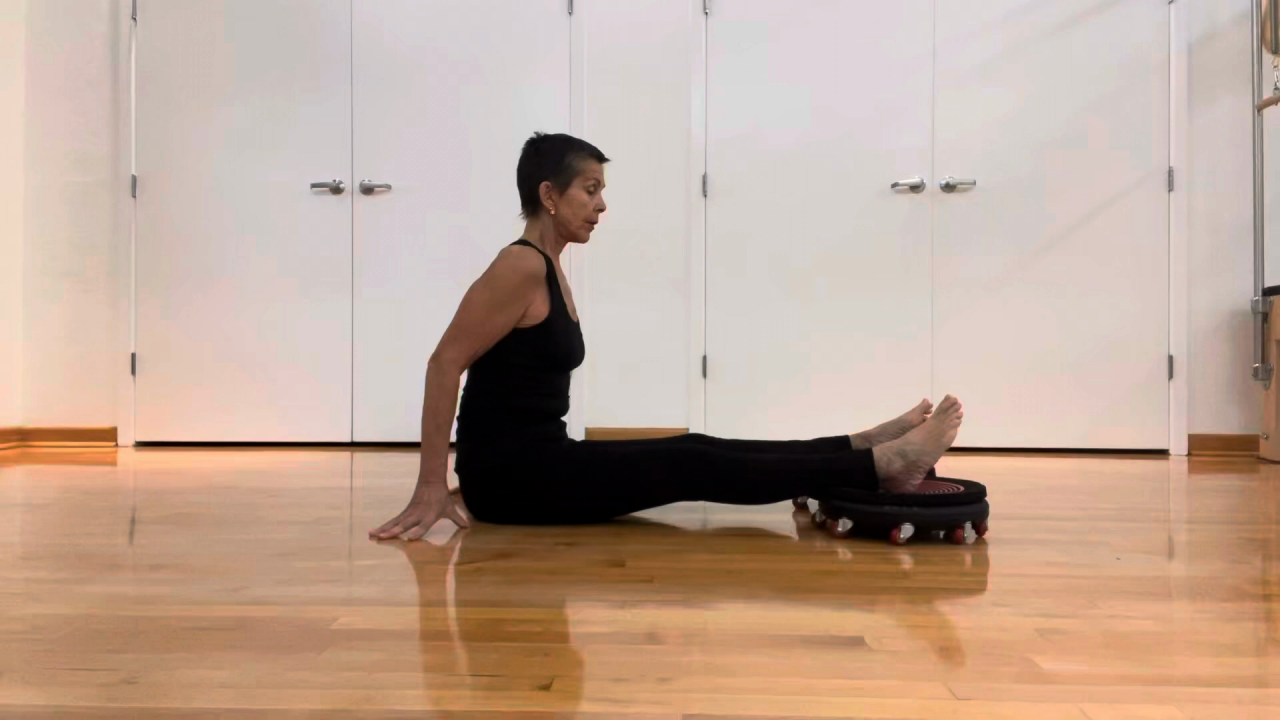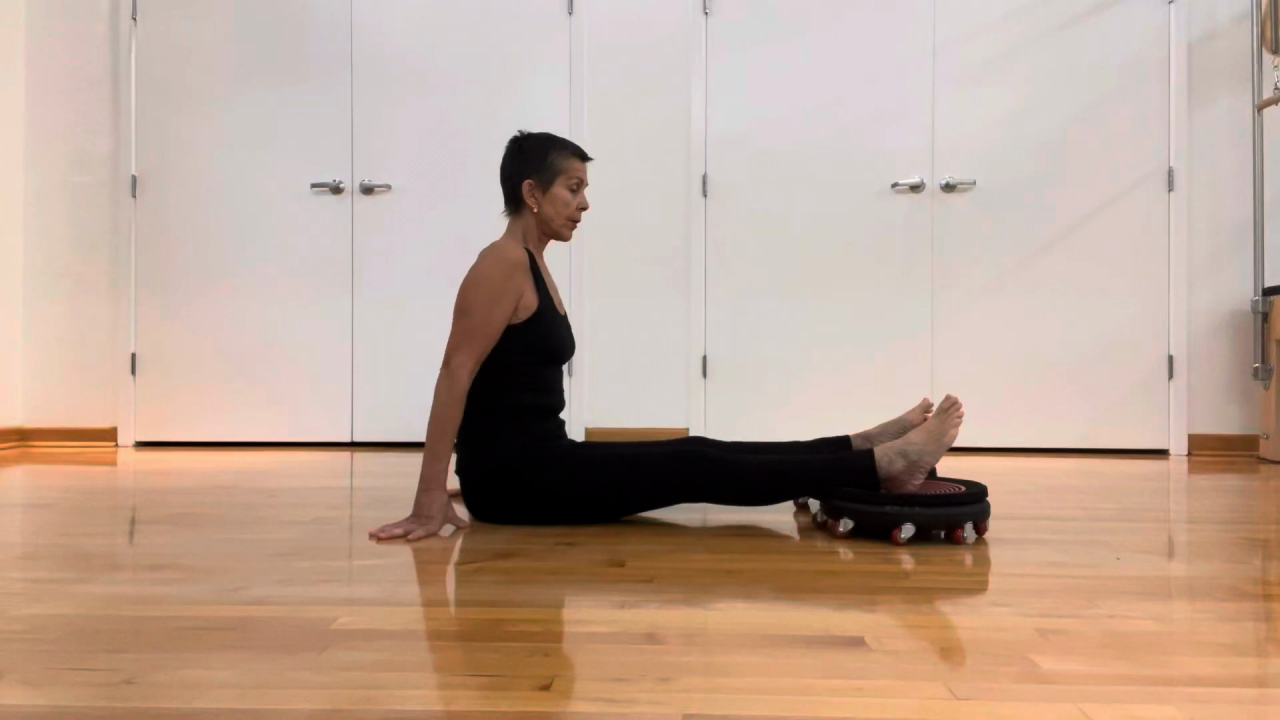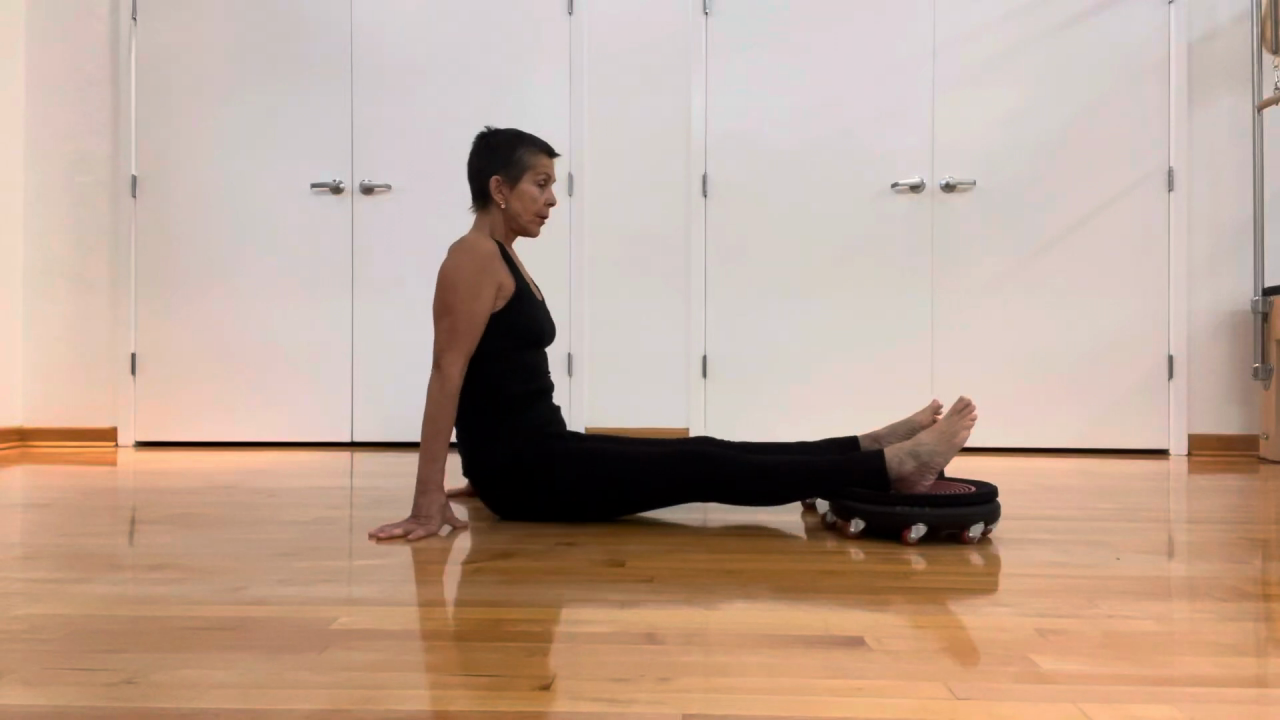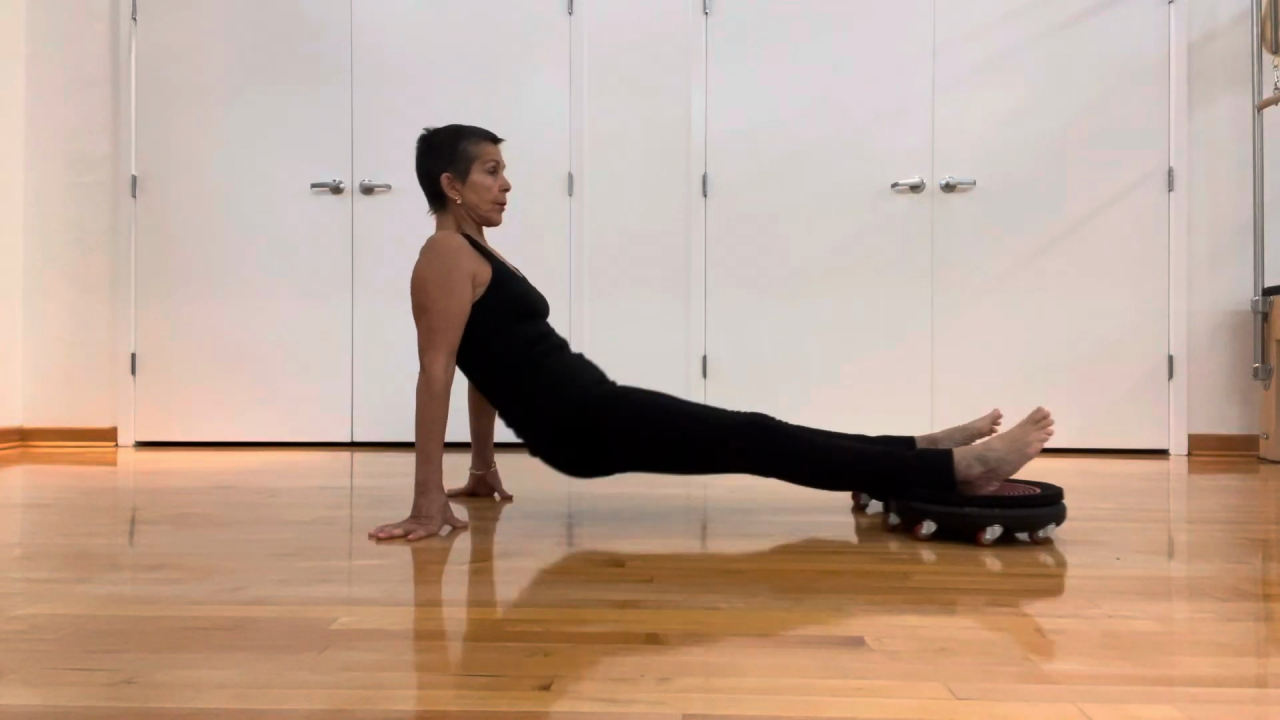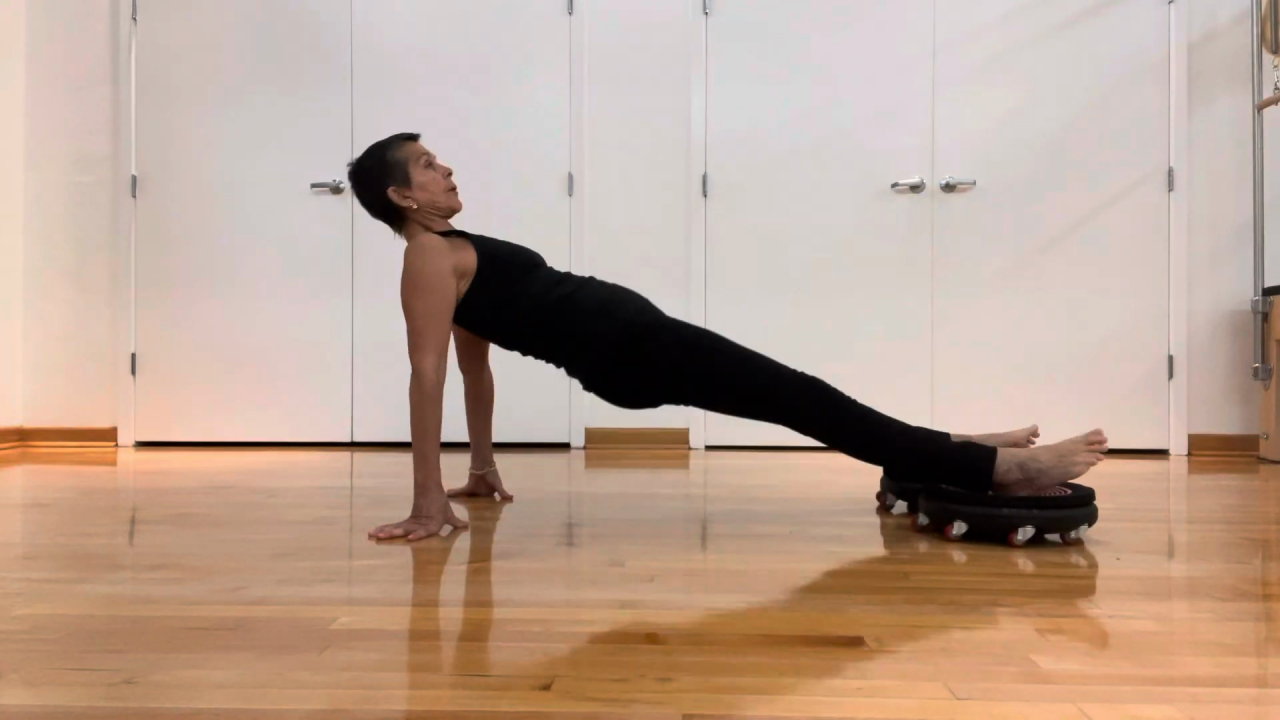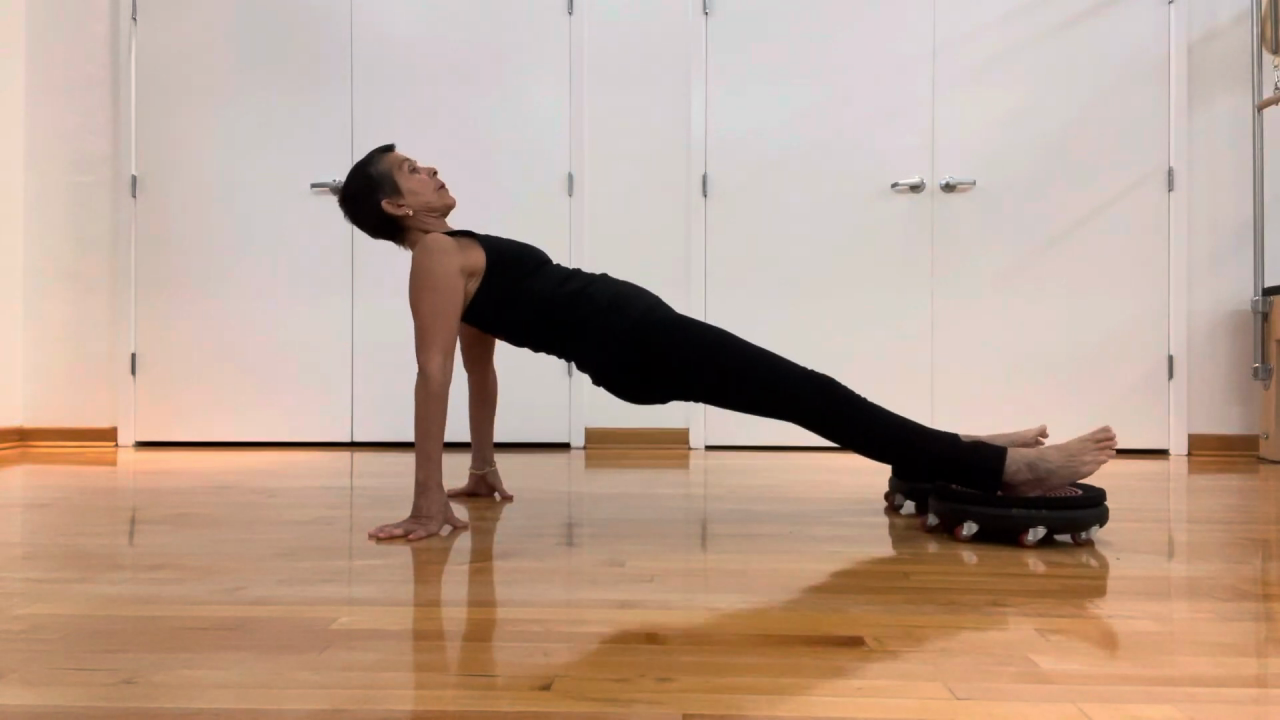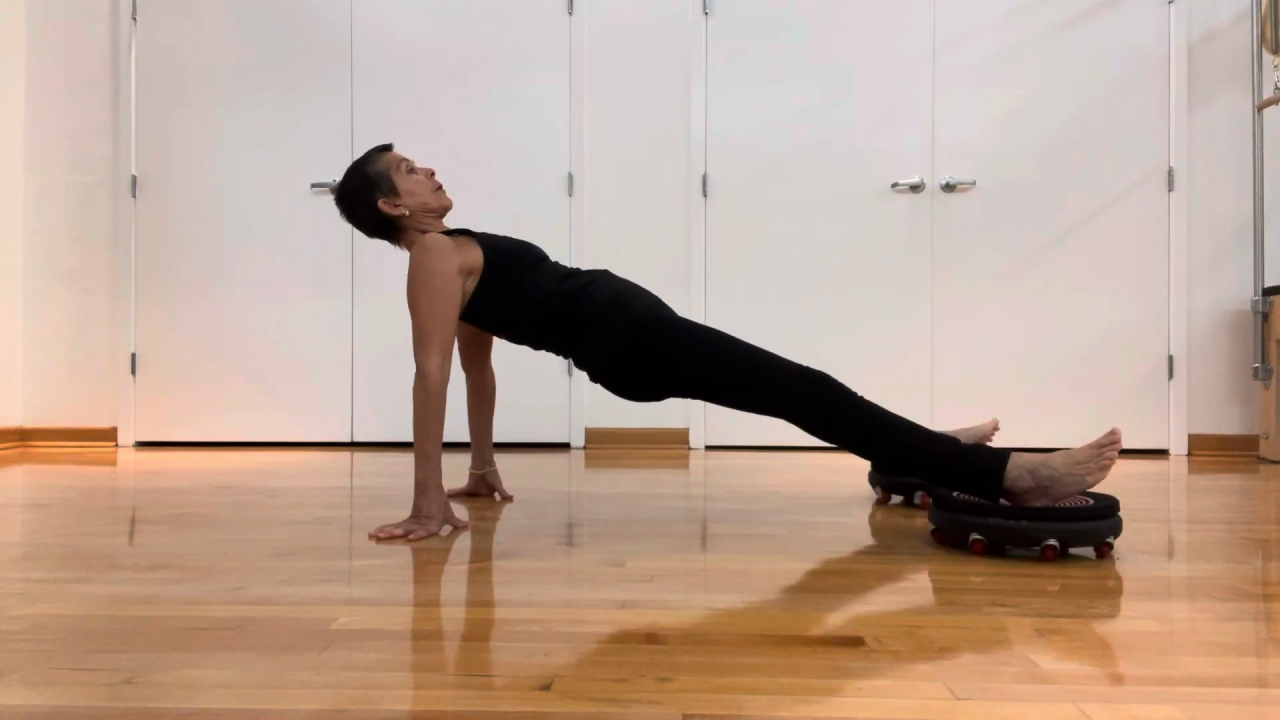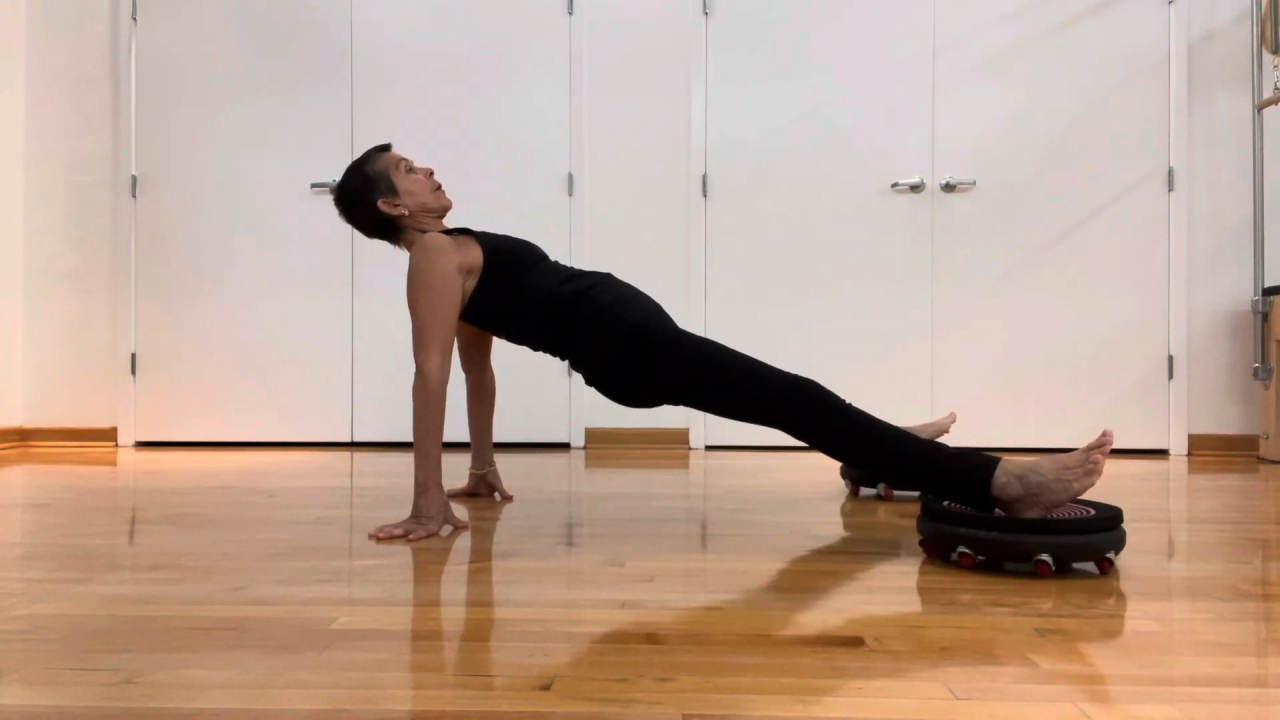
dt=0.4s
person 1, frame 1
left shoulder: (549, 268)
right shoulder: (521, 267)
right elbow: (444, 364)
right wrist: (430, 489)
left hip: (539, 462)
right hip: (507, 476)
left knee: (695, 453)
right knee: (690, 466)
left ankle: (861, 448)
right ankle: (882, 465)
person 1, frame 2
left shoulder: (533, 266)
right shoulder: (503, 263)
right elbow: (456, 372)
right wrist: (429, 500)
left hip: (538, 461)
right hip: (508, 477)
left knee: (695, 456)
right knee: (691, 471)
left ankle: (861, 447)
right ankle: (882, 464)
person 1, frame 3
left shoulder: (504, 260)
right shoulder: (475, 256)
right elbow: (447, 373)
left wrist: (481, 474)
right wrist: (429, 500)
left hip: (541, 453)
right hip: (520, 468)
left knee: (702, 457)
right knee: (702, 470)
left ankle: (873, 448)
right ankle: (893, 465)
person 1, frame 4
left shoulder: (475, 254)
right shoulder: (445, 256)
left elbow: (483, 367)
right elbow: (436, 372)
left wrist: (484, 467)
right wrist: (429, 501)
left hip: (586, 409)
right hip: (576, 421)
left knee: (755, 436)
right knee: (754, 444)
left ankle: (928, 453)
right ankle: (959, 469)
person 1, frame 5
left shoulder: (457, 255)
right shoulder: (429, 258)
left elbow: (475, 365)
right elbow: (428, 373)
right wrist: (426, 503)
left hip: (631, 333)
right hip: (624, 350)
left knee: (798, 399)
right knee: (799, 403)
left ankle: (968, 454)
right ankle: (1001, 468)
person 1, frame 6
left shoulder: (460, 255)
right shoulder: (436, 259)
left elbow: (479, 365)
right elbow: (434, 374)
right wrist: (428, 503)
left hip: (638, 327)
right hip: (632, 344)
left knee: (804, 395)
right knee: (810, 399)
left ankle: (965, 453)
right ankle: (1010, 471)
person 1, frame 7
left shoulder: (459, 255)
right shoulder: (433, 256)
left elbow: (477, 363)
right elbow: (433, 373)
right wrist: (428, 502)
left hip: (635, 324)
right hip: (629, 342)
left knee: (799, 391)
right knee: (805, 396)
left ankle: (919, 448)
right ankle: (1012, 475)
person 1, frame 8
left shoulder: (458, 255)
right shoulder: (434, 258)
left elbow: (476, 364)
right elbow: (432, 373)
right wrist: (427, 501)
left hip: (634, 331)
right hip: (627, 347)
left knee: (791, 400)
right knee: (798, 405)
left ankle: (888, 445)
right ankle: (1004, 482)
